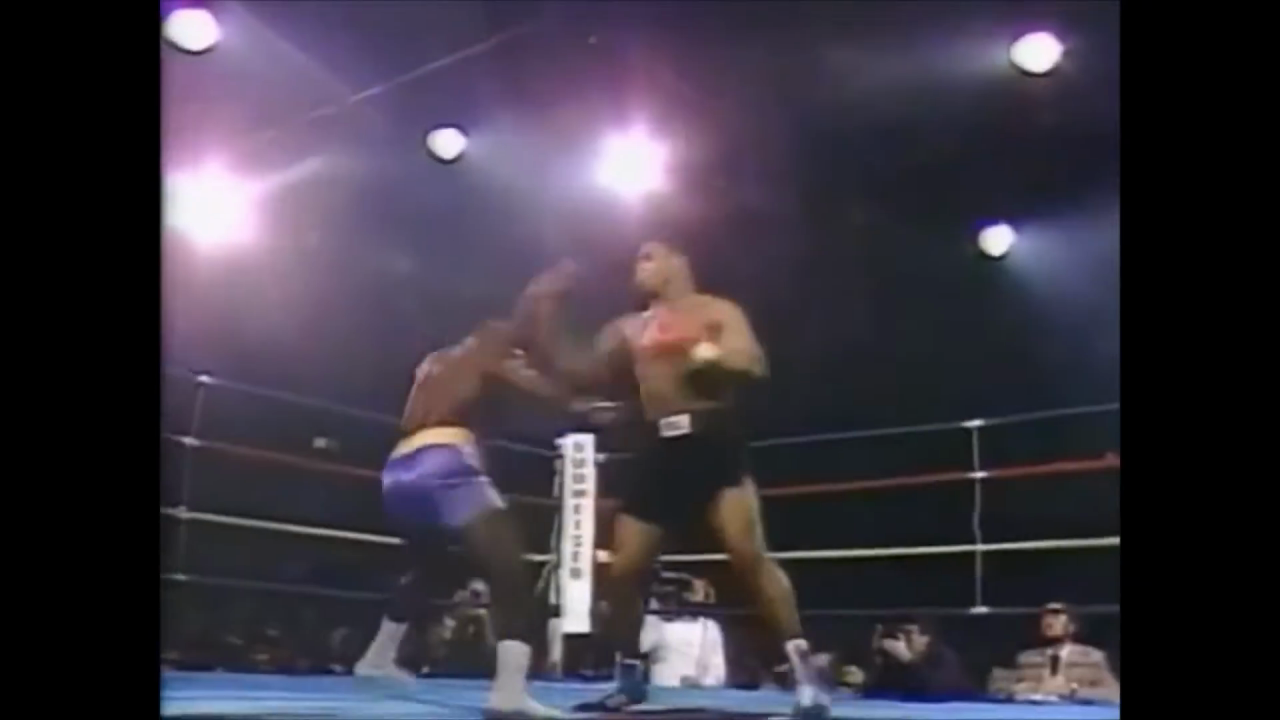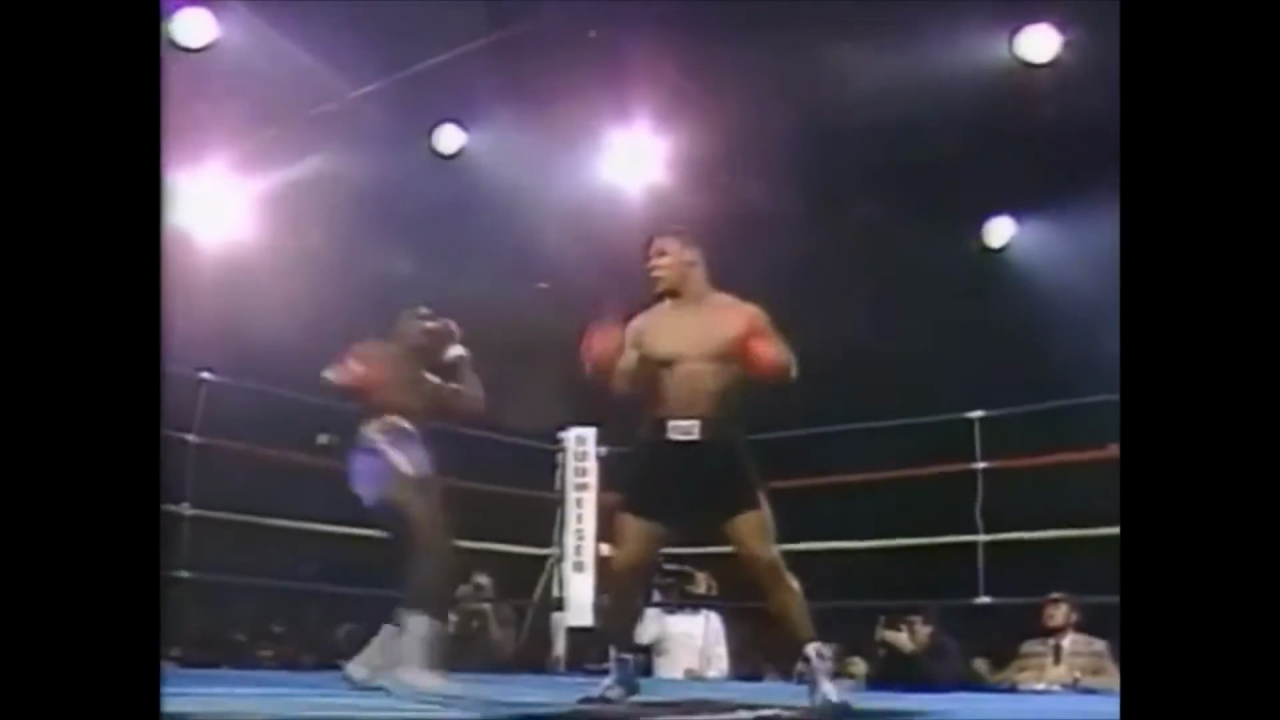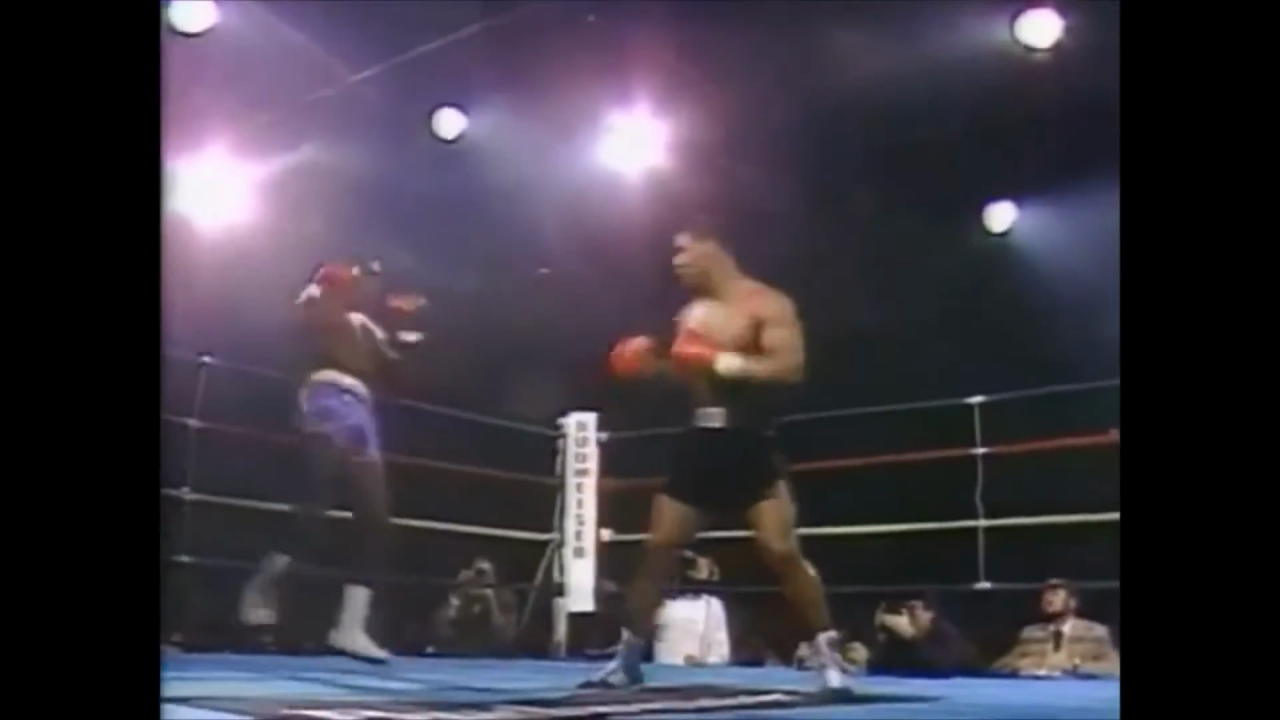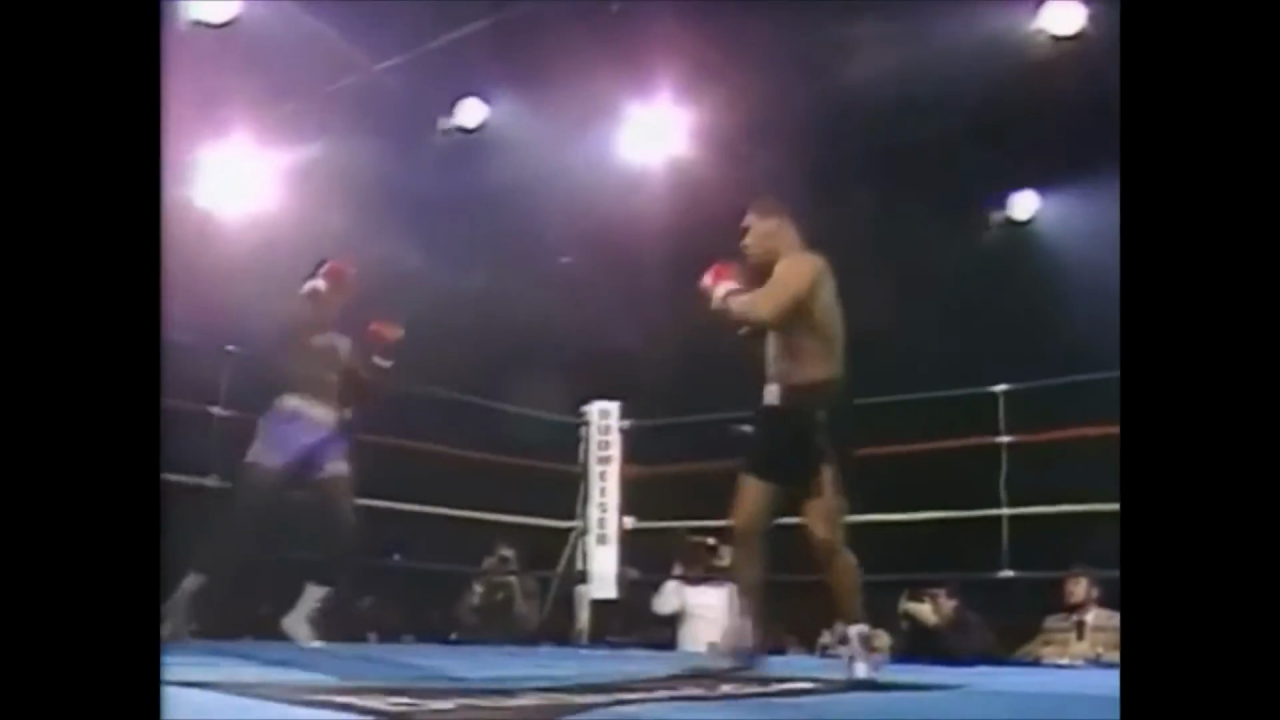
dt=0.2s
person 1, frame 1
left shoulder: (718, 312)
right shoulder: (632, 327)
left elbow: (751, 365)
right elbow: (579, 371)
left wrist: (695, 350)
right wrist: (545, 309)
left hip: (713, 443)
right hip: (661, 448)
left knee: (748, 554)
right knee: (623, 571)
left ankle: (802, 667)
right ankle: (630, 678)
person 1, frame 2
left shoulder: (744, 315)
right shoulder: (644, 323)
left elbow: (787, 366)
right elbow: (623, 385)
left wrist: (771, 362)
right wrist: (608, 364)
left hip: (720, 447)
right hip: (661, 449)
left knee: (765, 561)
right knee: (626, 566)
left ankle: (820, 668)
right ankle: (621, 671)
person 1, frame 3
left shoulder: (766, 303)
right shoulder: (692, 313)
left elbow: (790, 366)
right elbow: (677, 369)
left wrist: (720, 361)
right wrist: (648, 360)
left hip: (751, 438)
right hip: (701, 437)
left knee: (781, 552)
right knee: (659, 548)
left ankle: (829, 655)
right ankle: (627, 658)
person 1, frame 4
left shoulder: (800, 267)
right shoulder: (787, 278)
left elbow: (761, 311)
left wrist: (725, 290)
right wrist: (734, 298)
left hip: (813, 413)
right hip: (779, 412)
left knee: (824, 537)
right knee: (744, 528)
left ankle: (859, 644)
right ankle: (747, 637)
person 2, frame 1
left shoulder: (436, 362)
right shoulder: (485, 353)
right elbow: (537, 388)
left hip: (401, 471)
right hip: (447, 464)
left knee: (424, 567)
right knee: (510, 576)
left ankle: (378, 657)
person 2, frame 2
left shoulder: (425, 379)
right shoulder: (380, 354)
left elbow: (472, 402)
right elbow: (343, 375)
left wrist: (456, 354)
right wrist: (357, 380)
right hip: (386, 444)
left knee: (432, 553)
right knee: (434, 548)
left ankle: (370, 662)
right ankle: (411, 660)
person 2, frame 3
left shoulder: (368, 330)
right shoulder: (320, 310)
left elbow: (393, 367)
left wrist: (403, 340)
left hip: (359, 410)
right hip: (327, 398)
left knee: (376, 519)
right knee: (322, 492)
left ankle: (352, 627)
right ankle: (262, 588)
person 2, frame 4
left shoulder: (344, 347)
right shoulder: (296, 331)
left elbow: (359, 392)
left wrist: (379, 356)
left hip: (328, 433)
right hip: (289, 423)
left knee: (342, 531)
right knee: (247, 516)
left ankle: (302, 616)
right ankle: (181, 605)
